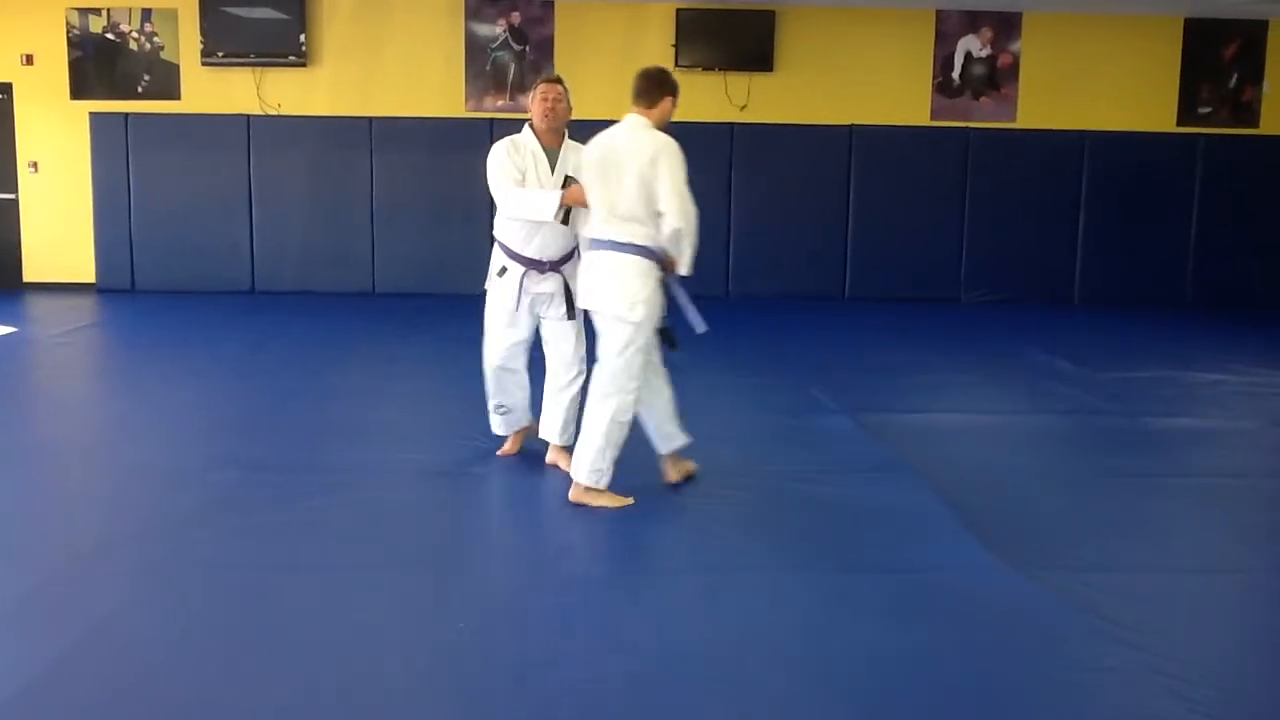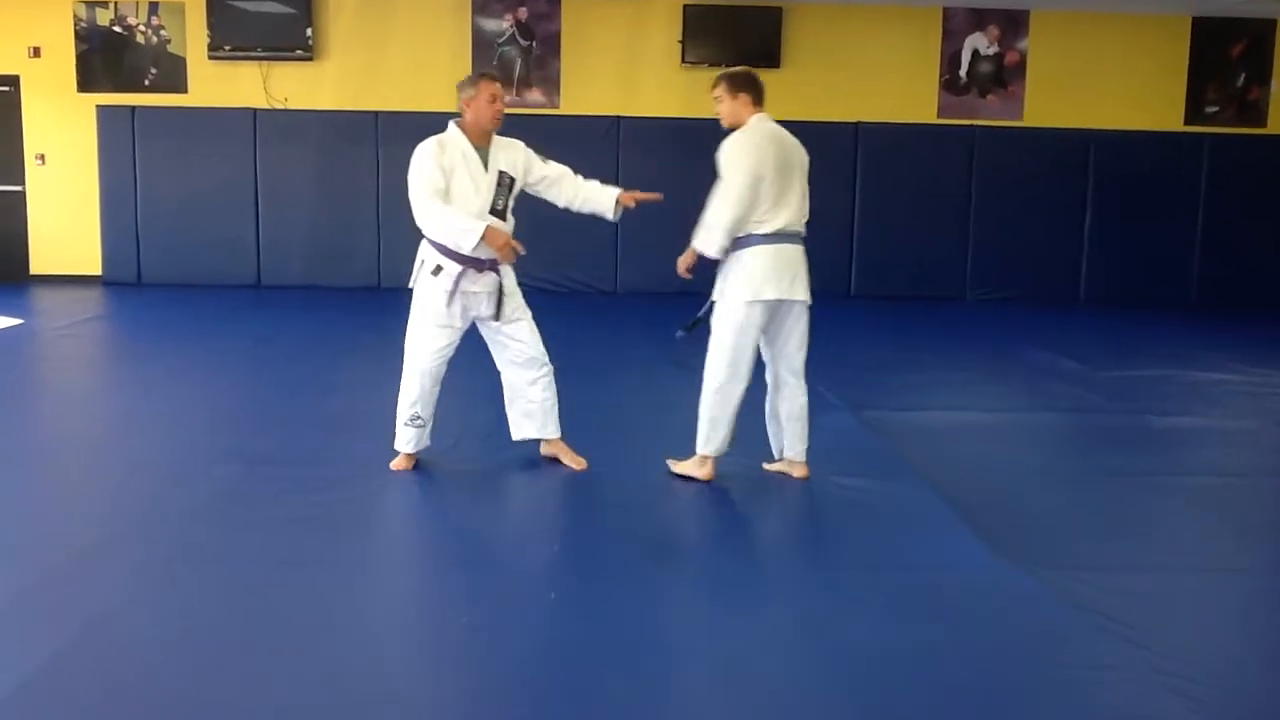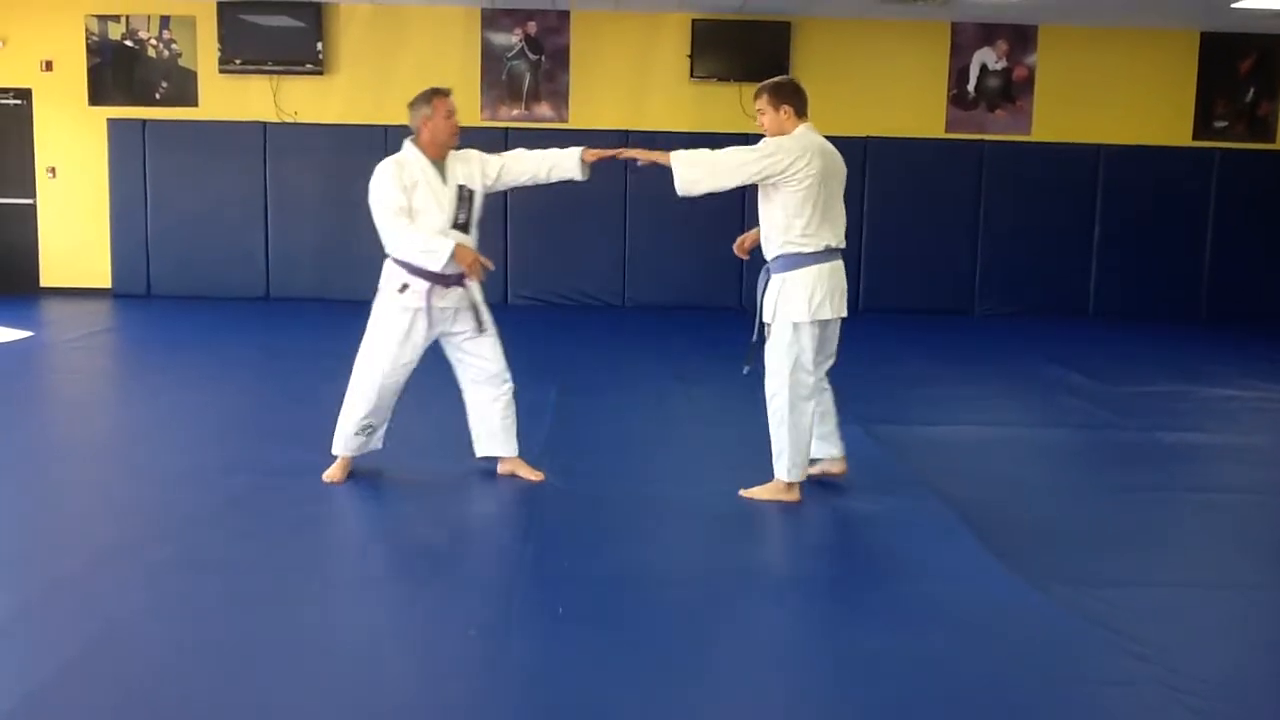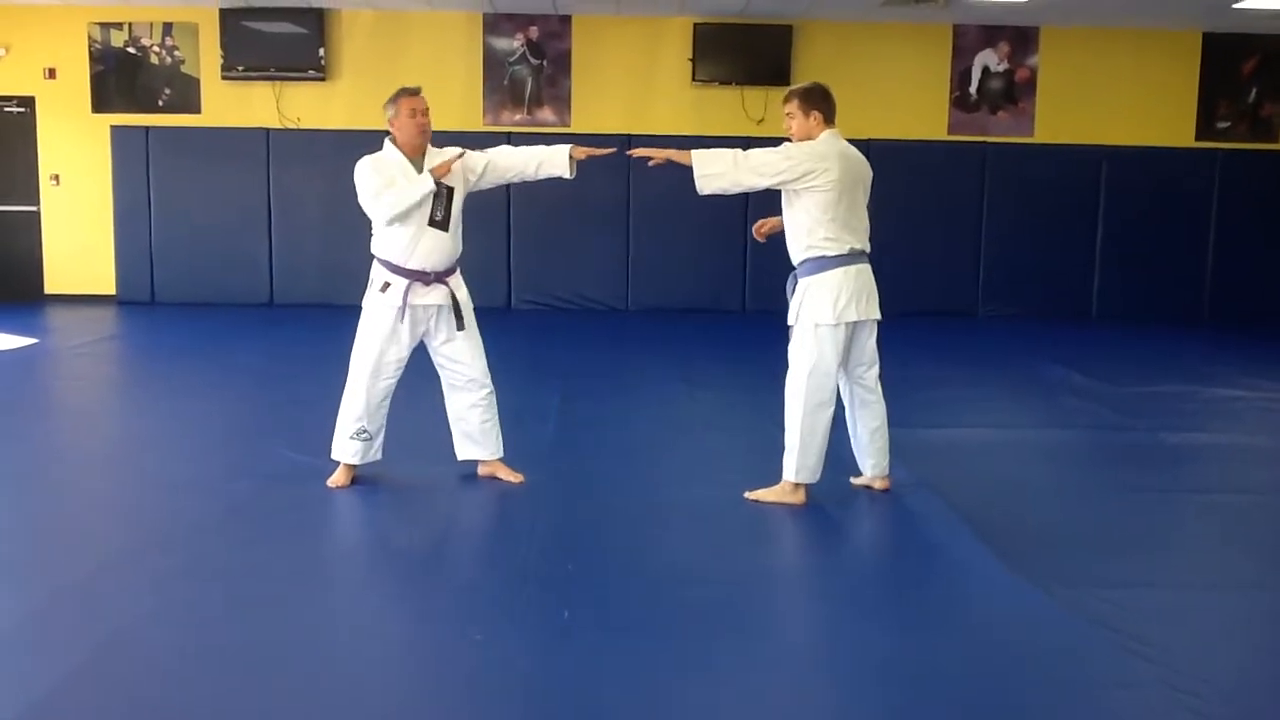
dt=0.7s
person 1, frame 1
left shoulder: (597, 144)
right shoulder: (661, 146)
right elbow: (678, 215)
right wrist: (676, 258)
left hip: (597, 265)
right hip: (632, 271)
left knee: (645, 365)
right knee: (618, 377)
left ankle: (672, 456)
right ankle: (586, 481)
person 1, frame 2
left shoulder: (740, 143)
right shoulder: (793, 145)
left elbow: (730, 205)
left wrist: (696, 249)
left hip: (749, 262)
right hip: (790, 262)
left knee: (727, 363)
right knee: (788, 367)
left ankle: (704, 458)
right ankle: (794, 458)
person 1, frame 3
left shoulder: (787, 150)
right shoulder: (828, 154)
left elbow: (724, 165)
left wrist: (655, 156)
right wrist: (764, 232)
left hip: (799, 280)
right hip: (827, 273)
left knee: (787, 381)
right knee: (812, 374)
left ankle: (786, 481)
right ankle: (829, 455)
person 1, frame 4
left shoulder: (810, 156)
right shoulder: (854, 159)
left elbow: (743, 165)
left wrist: (671, 153)
right wrist: (785, 221)
left hip: (826, 284)
right hip: (856, 278)
left knee: (809, 383)
right knee: (862, 379)
left ankle: (794, 483)
right ankle: (876, 471)
person 2, frame 1
left shoulder: (584, 158)
right shoulder: (507, 150)
right elbow: (510, 200)
right wrist: (563, 198)
left hip: (561, 274)
right hip: (512, 271)
left knee: (568, 361)
right knee: (501, 356)
left ankle: (557, 445)
right ankle: (519, 425)
person 2, frame 2
left shoulder: (514, 152)
right shoulder: (433, 151)
left elbow: (562, 184)
right elbow: (429, 212)
left wrist: (615, 197)
right wrist: (484, 232)
left hip: (494, 276)
right hip: (445, 274)
left knee: (529, 357)
right knee: (424, 362)
left ankle: (550, 439)
right ankle: (410, 447)
person 2, frame 3
left shoulder: (472, 164)
right shoulder: (393, 171)
left elbow: (521, 165)
right elbow: (395, 231)
left wrist: (580, 156)
right wrist: (453, 249)
left hip: (459, 291)
right hip: (408, 290)
left knee: (491, 373)
right knee: (377, 375)
left ankle: (508, 456)
right ankle: (347, 454)
person 2, frame 4
left shoulder: (453, 158)
right shoulder: (372, 166)
left elbow: (510, 162)
right elbow: (384, 208)
left wrist: (567, 153)
right wrist: (430, 178)
left hip: (445, 291)
right hip: (394, 291)
left knee: (471, 376)
right knee: (370, 377)
left ankle: (488, 458)
right ankle: (350, 460)
